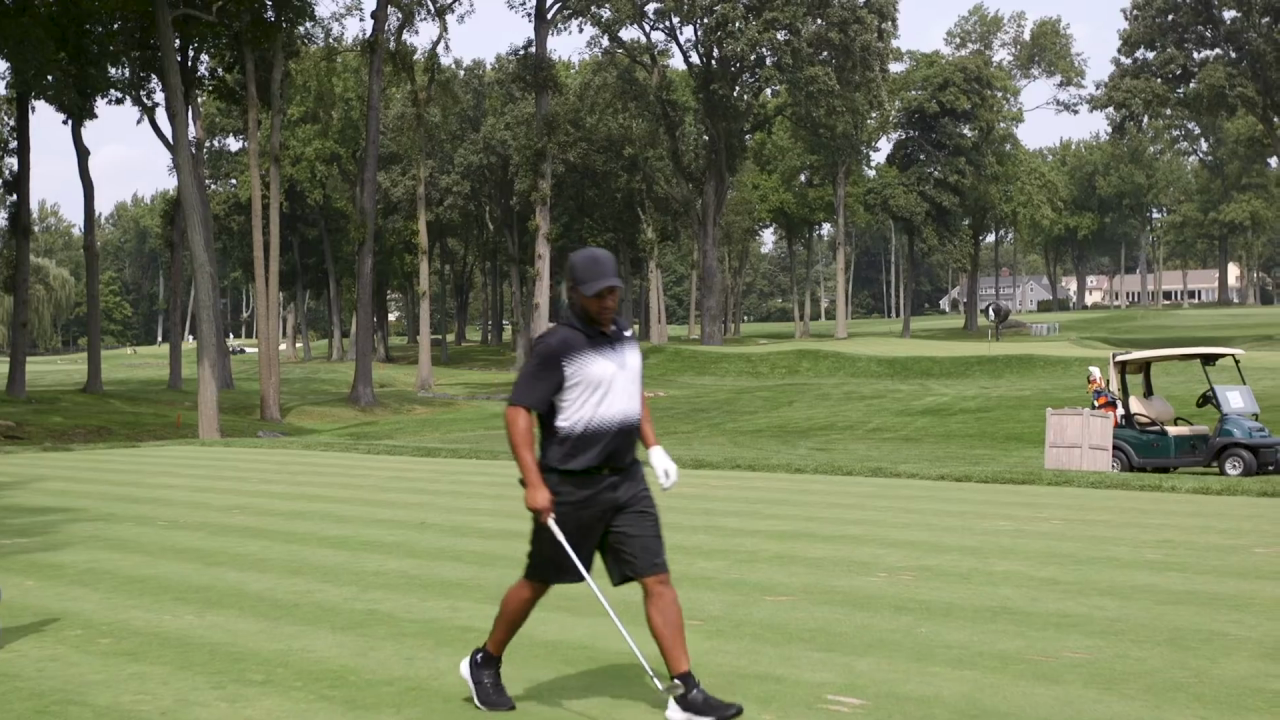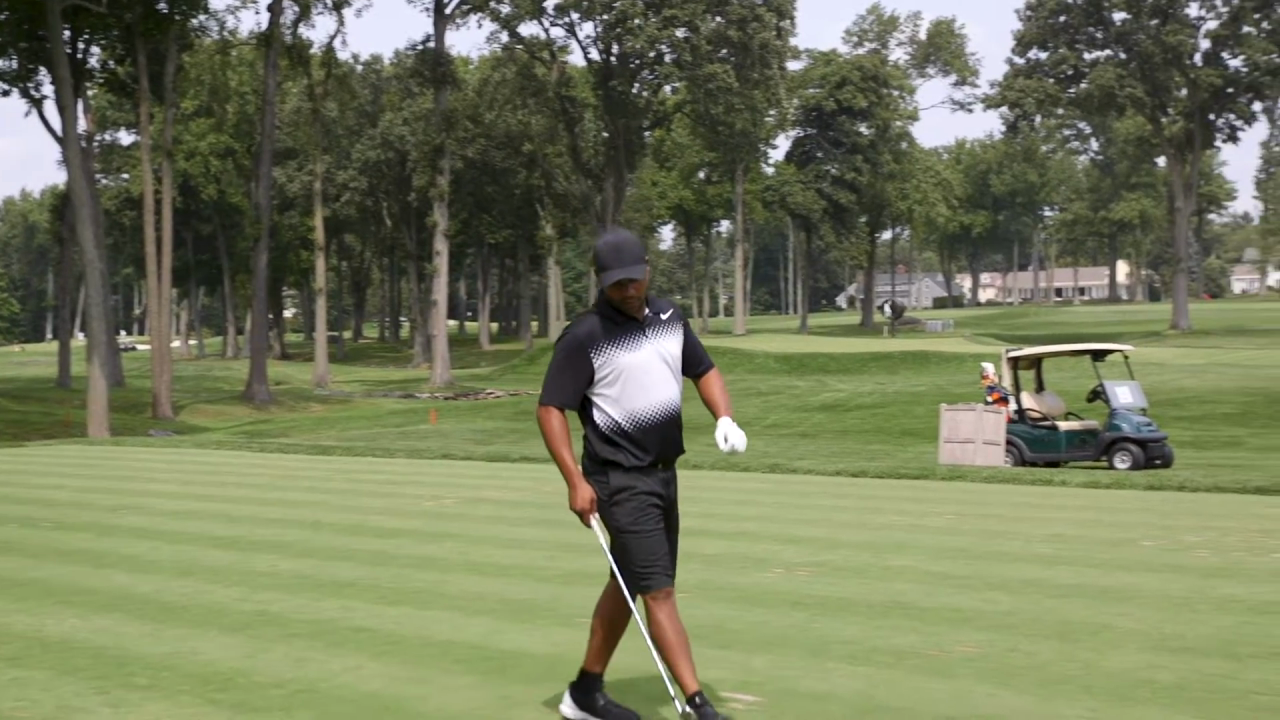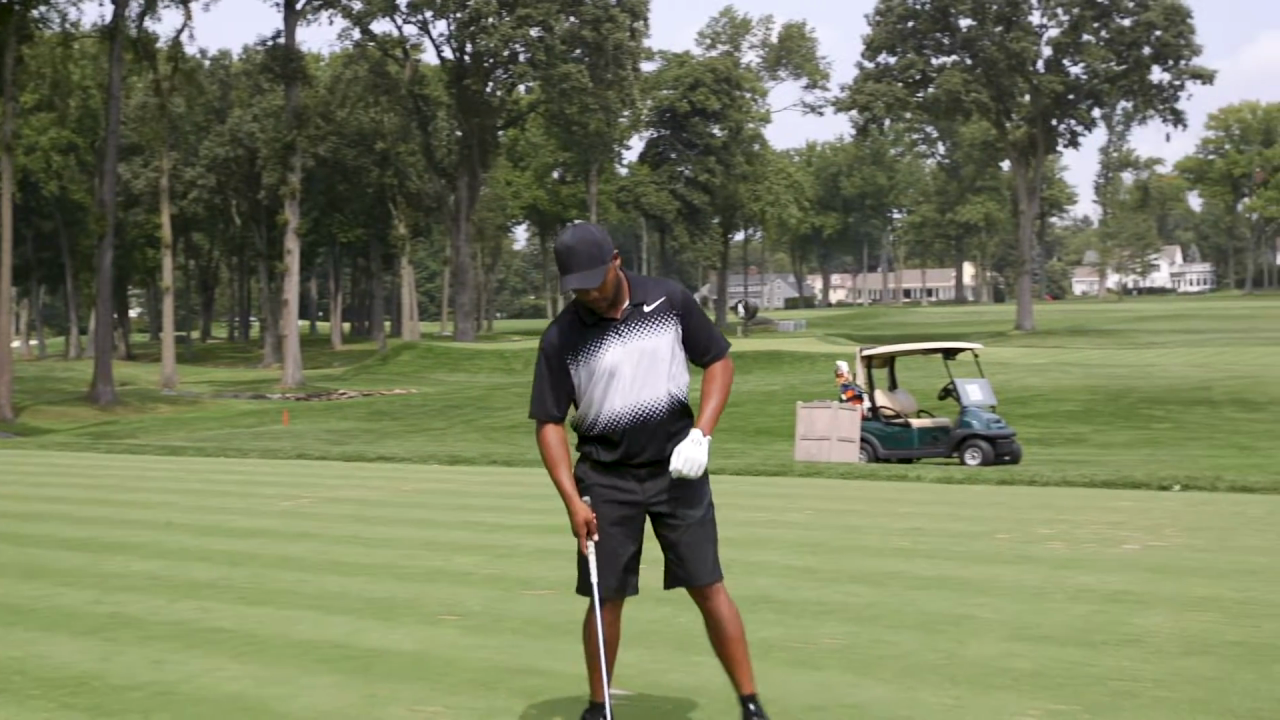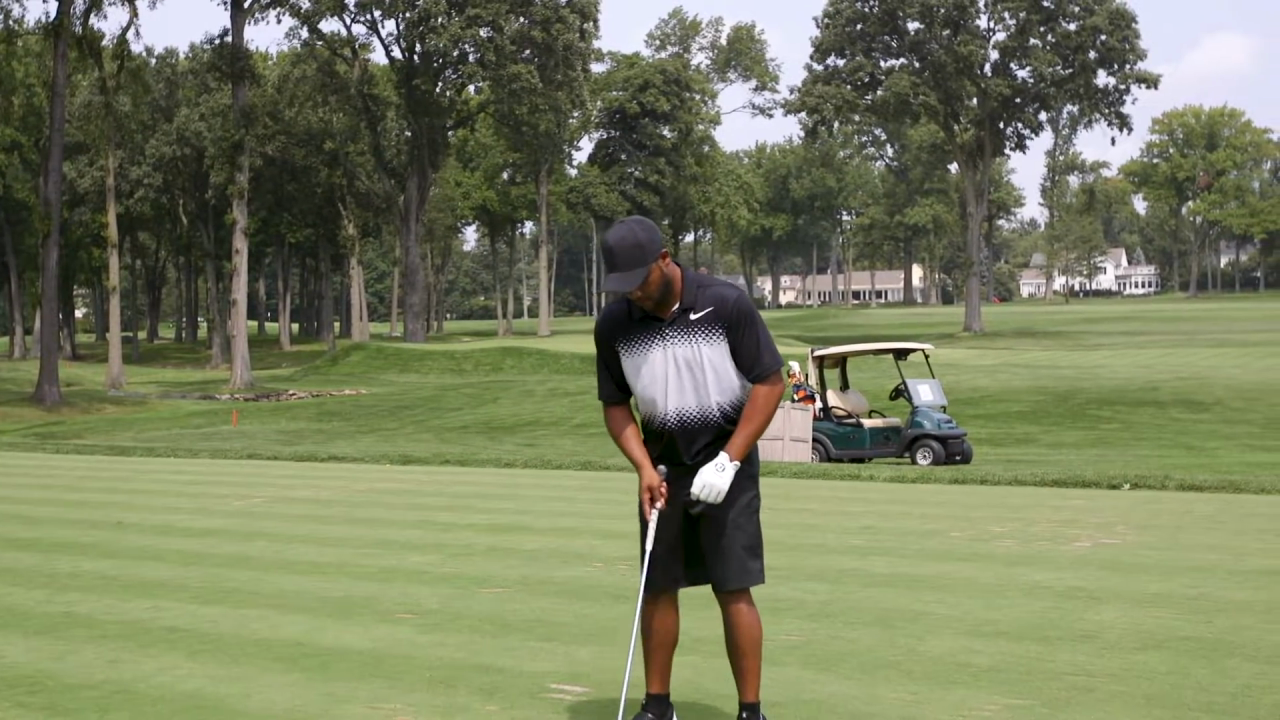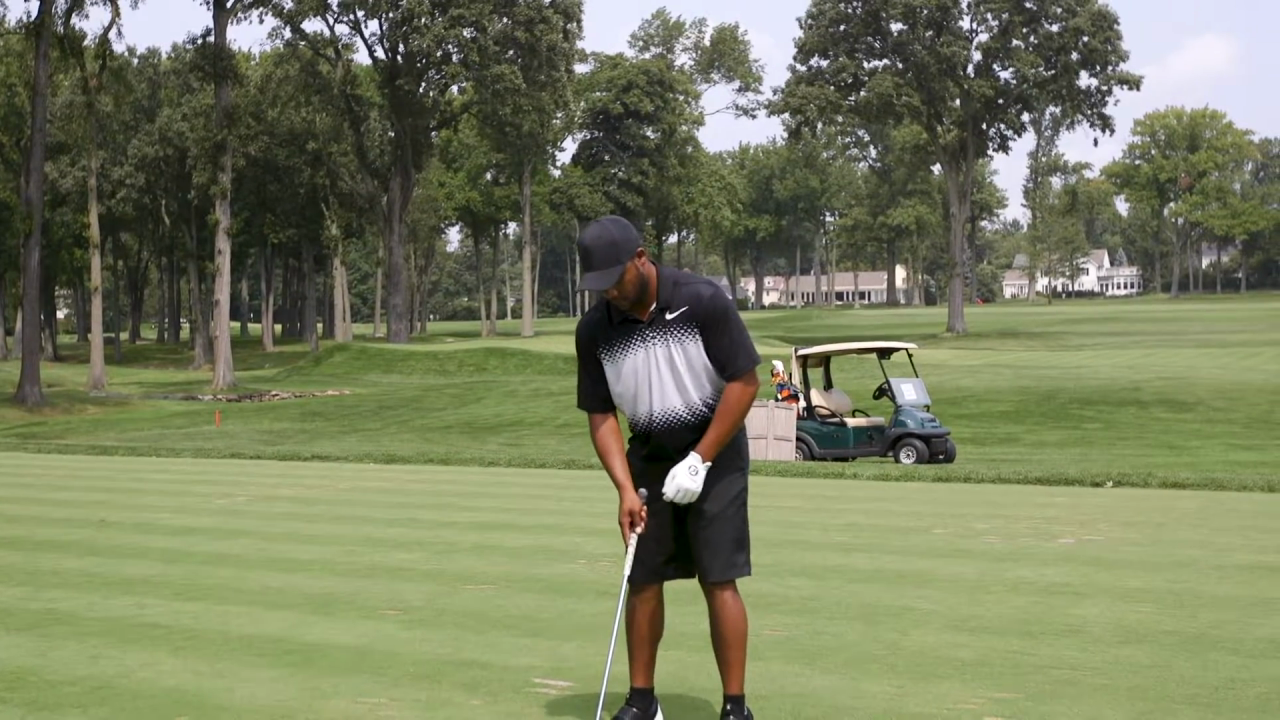
dt=1s
person 1, frame 1
left shoulder: (625, 334)
right shoulder: (555, 345)
right elbow: (518, 411)
left wrist: (654, 447)
right wrist: (534, 483)
left hip: (625, 480)
right hip: (572, 485)
left knee: (656, 578)
right knee: (538, 581)
right ankle: (484, 663)
person 1, frame 2
left shoulder: (668, 315)
right shoulder: (584, 335)
left elbow: (704, 370)
right elbow: (550, 409)
left wrist: (724, 418)
right wrist: (575, 481)
left hip: (662, 473)
right hip: (618, 479)
left knee: (628, 585)
right knee: (658, 591)
person 1, frame 3
left shoulder: (670, 300)
right shoulder: (560, 338)
left elbow: (718, 361)
right elbow: (549, 423)
left wrist: (700, 435)
right wrist: (572, 500)
left hip: (676, 468)
right hip: (606, 477)
left knee: (706, 586)
right knee: (607, 598)
person 1, frame 4
left shoulder: (727, 304)
right shoulder: (613, 323)
left elbow: (770, 382)
right elbow: (615, 405)
left wrist: (728, 460)
right wrist: (645, 469)
left hip: (725, 465)
right hip: (663, 468)
left knee: (733, 591)
right knee: (658, 590)
person 1, frame 5
left shoulder: (703, 300)
right shoulder: (593, 329)
left elbow: (744, 382)
right elbow: (600, 415)
left wrist: (699, 461)
right wrist: (625, 489)
left hip: (714, 452)
right hip: (649, 457)
left knee: (719, 580)
right knee: (643, 581)
